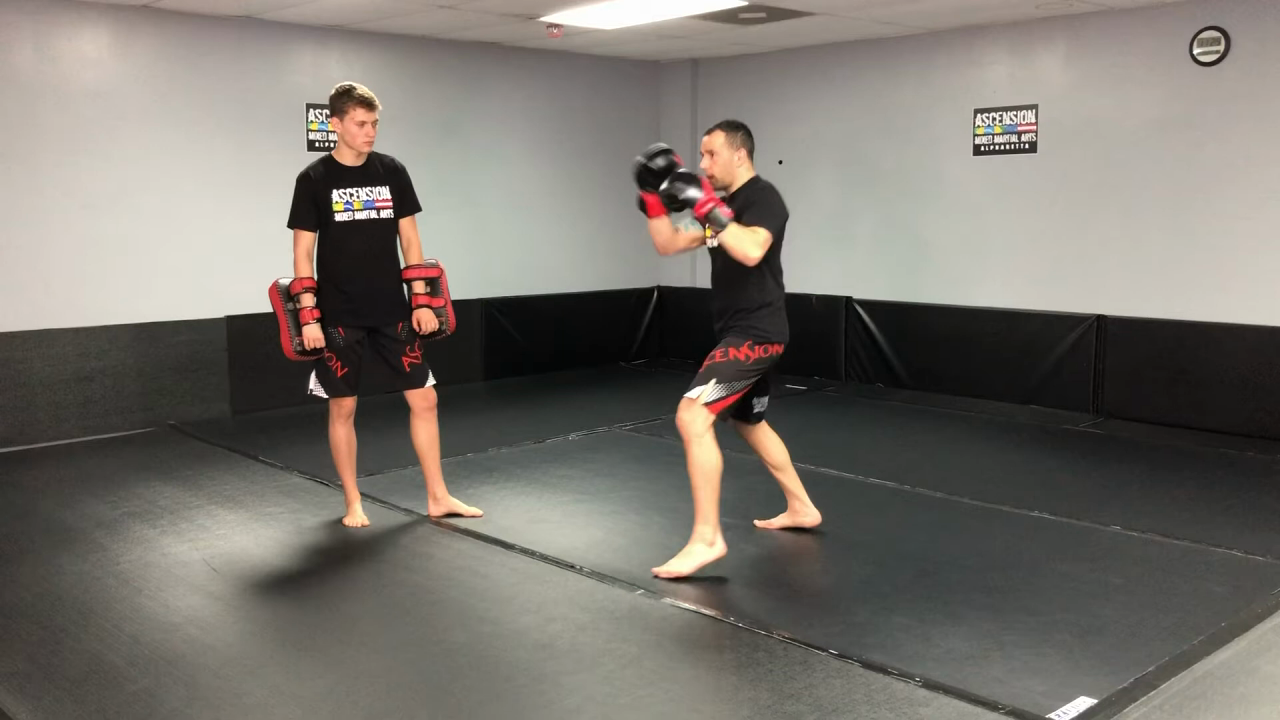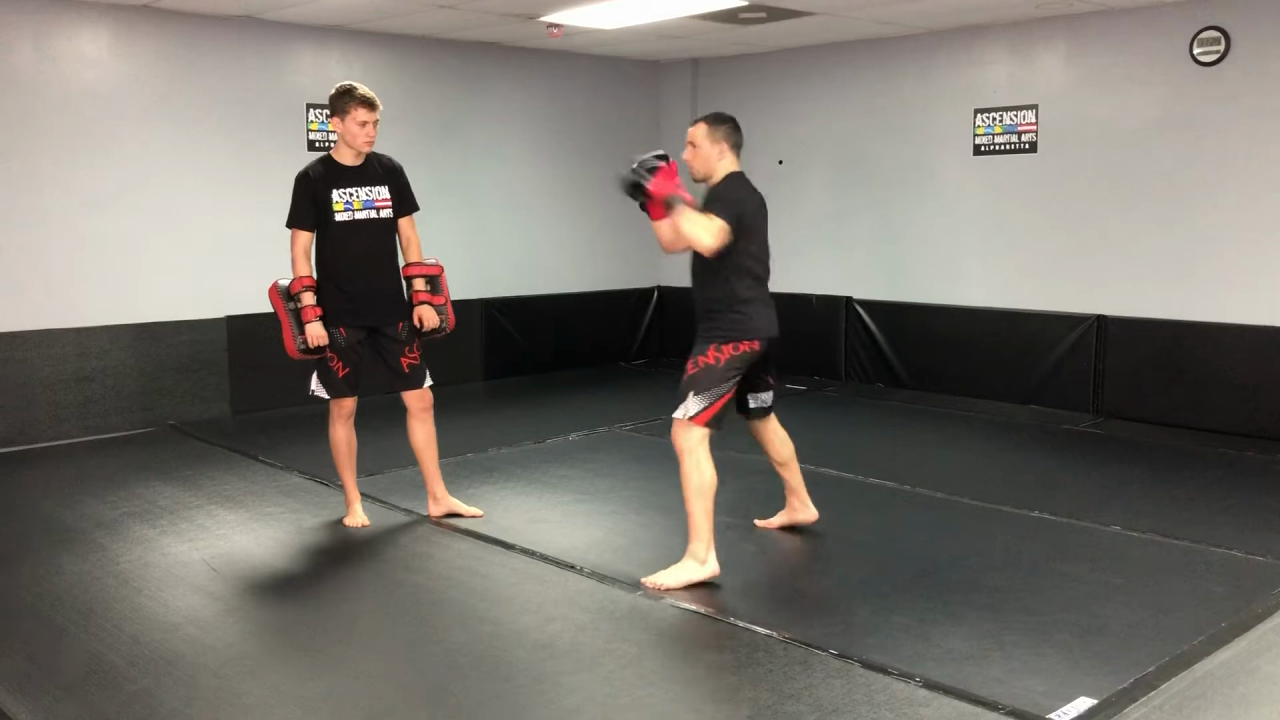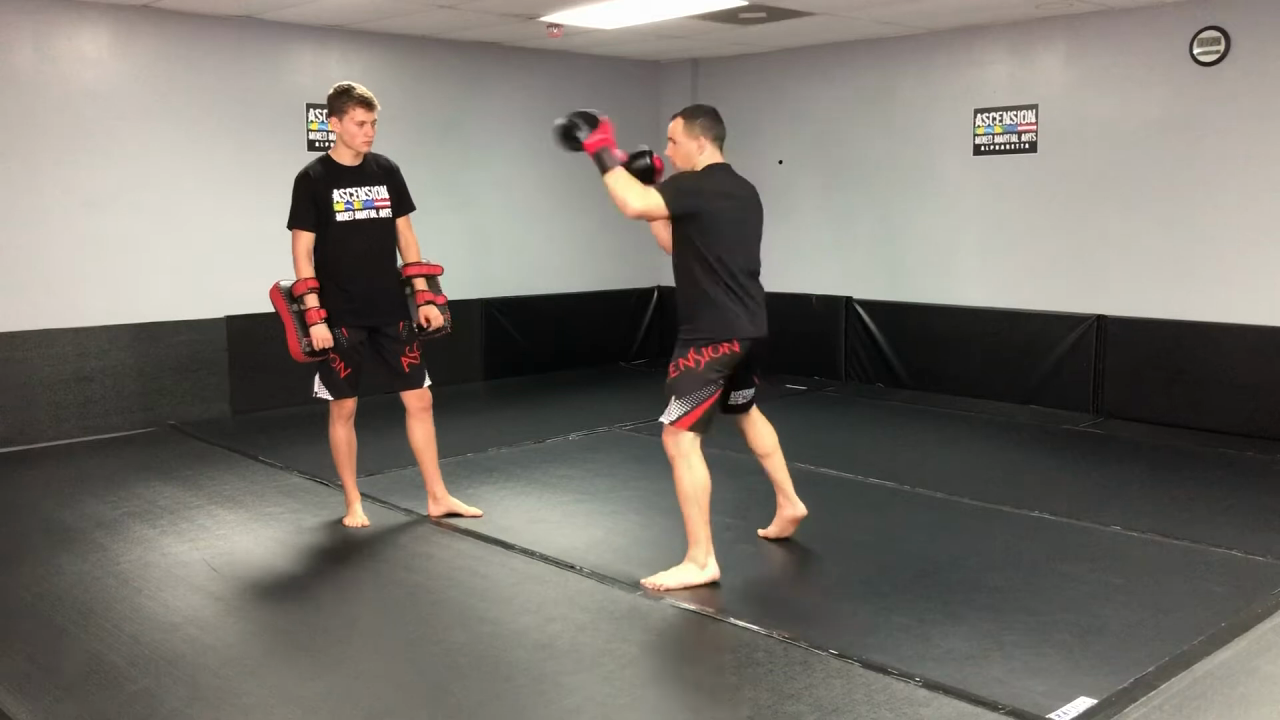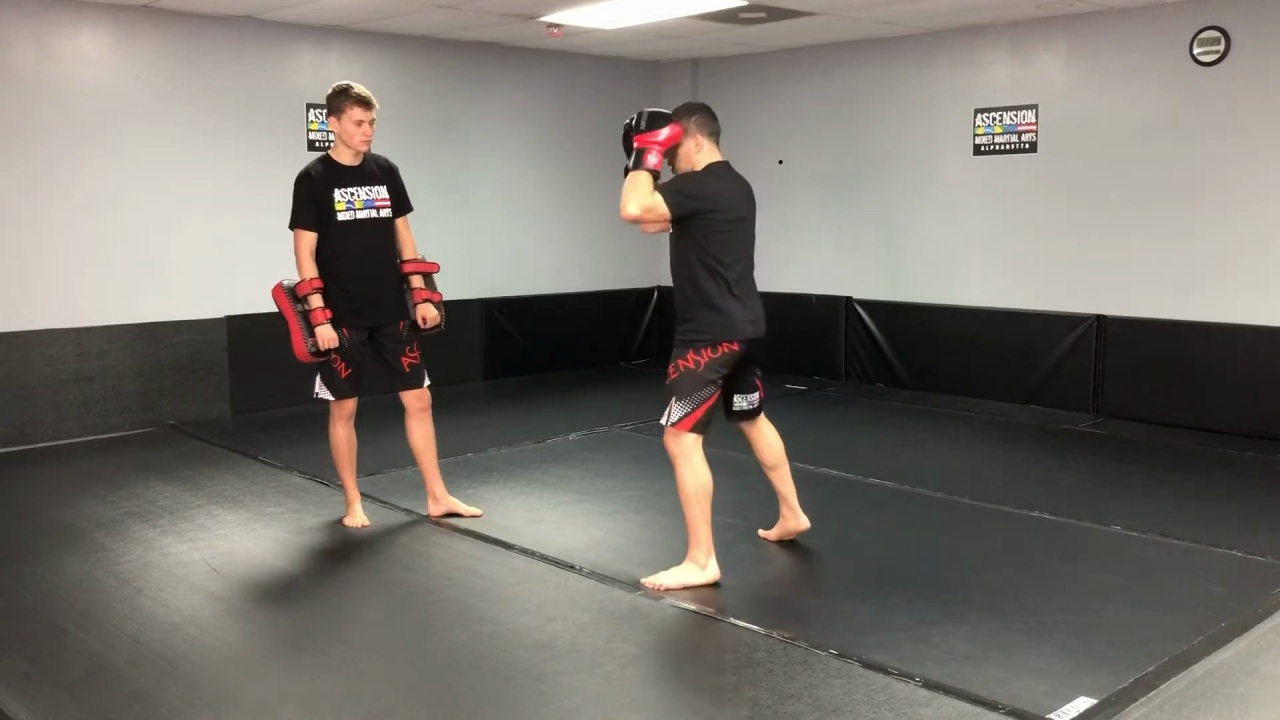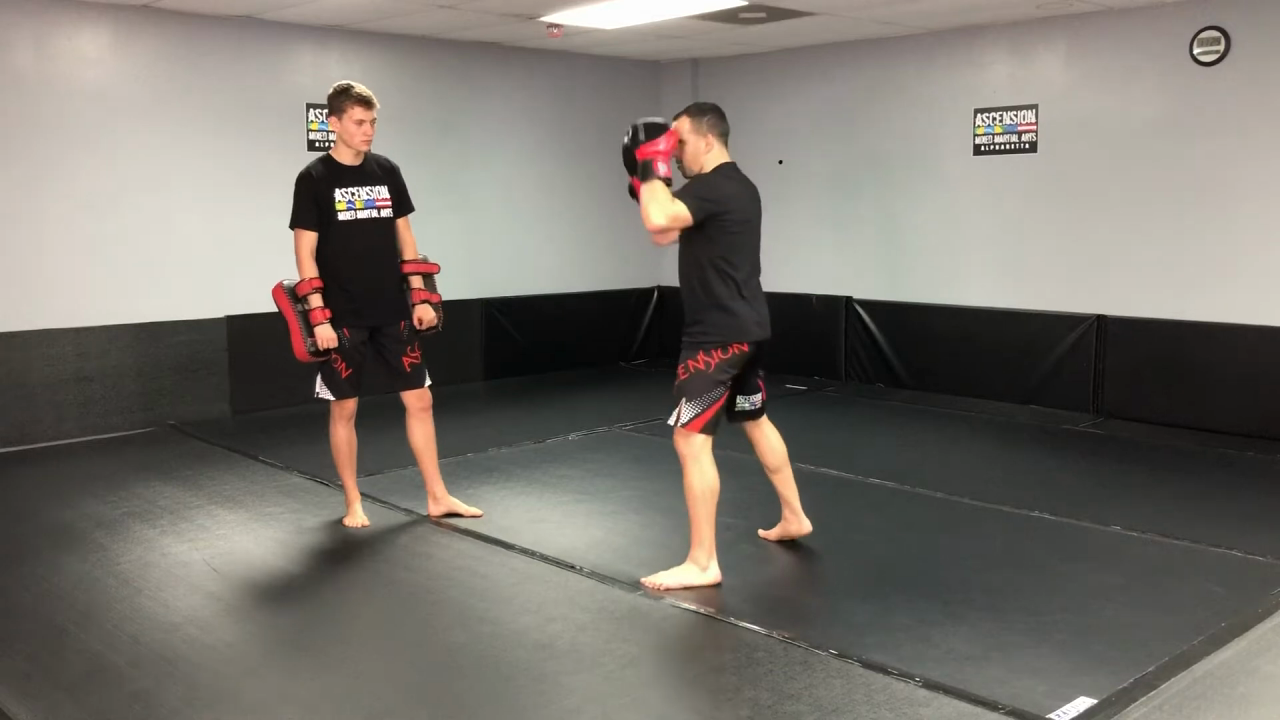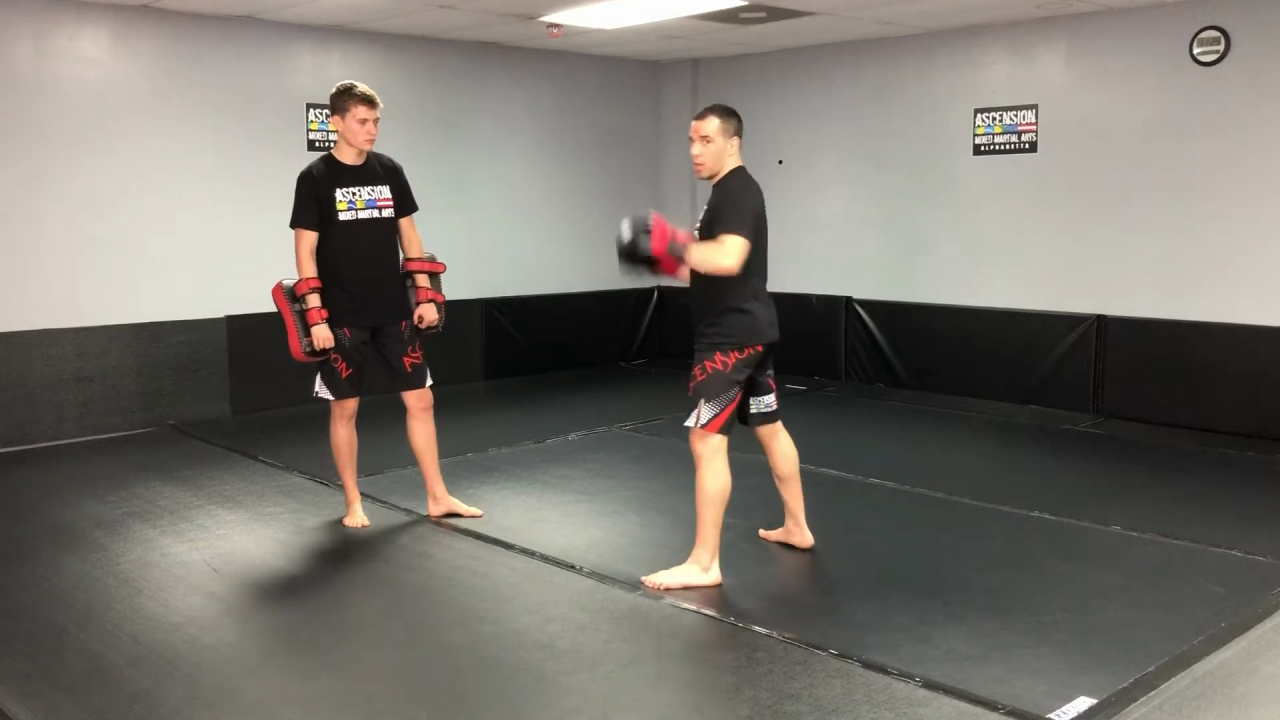
dt=0.2s
person 1, frame 1
left shoulder: (763, 198)
right shoulder: (725, 203)
left elbow: (750, 251)
right elbow: (667, 245)
left wrist: (709, 209)
right wrist: (653, 199)
left hip: (755, 333)
right hip: (750, 332)
left knee: (693, 416)
right knee: (751, 423)
left ankle: (707, 538)
right ankle: (801, 509)
person 1, frame 2
left shoulder: (732, 194)
right shoulder: (731, 196)
left elbow: (706, 241)
right elbow: (674, 242)
left wrist: (673, 194)
right wrist: (658, 202)
left hip: (731, 334)
right hip: (755, 329)
left knee: (688, 431)
right knee: (761, 418)
left ankle: (701, 557)
right ankle: (799, 506)
person 1, frame 3
left shoulder: (697, 186)
right shoulder: (744, 192)
left elbow: (634, 205)
left wrist: (604, 152)
right wrist: (652, 205)
left hip: (713, 334)
right hip: (747, 325)
left knee: (679, 438)
right knee: (746, 413)
left ankle: (701, 561)
right ankle: (787, 505)
person 1, frame 4
left shoulder: (699, 185)
right shoulder: (734, 185)
left elbow: (633, 210)
right elbow: (655, 220)
left wrist: (647, 154)
right wrist: (645, 164)
left hip: (710, 333)
right hip: (744, 325)
left knee: (681, 438)
right knee: (753, 419)
left ankle: (701, 561)
right ankle: (791, 514)
person 1, frame 5
left shoulder: (712, 186)
right shoulder: (734, 185)
left elbow: (657, 220)
right elbow: (664, 229)
left wrist: (652, 166)
right wrist: (647, 179)
left hip: (718, 334)
right hip: (747, 326)
left knee: (690, 439)
right knee: (755, 421)
left ankle: (702, 563)
right ankle: (794, 517)
person 1, frame 6
left shoulder: (735, 192)
right shoulder: (733, 191)
left elbow: (725, 260)
right elbow: (705, 264)
left wrist: (668, 242)
right wrist: (665, 255)
left hip: (732, 337)
right hip: (752, 331)
left knee: (706, 441)
right knee: (769, 427)
left ankle: (704, 563)
right ankle: (796, 527)
person 2, frame 1
left shoulder: (392, 171)
right shoulder: (315, 179)
left elbow: (410, 239)
right elbow: (303, 252)
left wrist: (422, 300)
right wrist: (309, 314)
left hip: (392, 310)
right hip: (340, 315)
left knee: (424, 398)
right knee: (342, 407)
left ankle: (437, 496)
right ankle: (353, 503)
person 2, frame 2
left shoulder: (390, 170)
right shoulder: (314, 179)
left elbow: (409, 238)
right elbow: (301, 251)
left wrist: (422, 297)
right wrist: (310, 313)
left hip: (392, 310)
right hip: (340, 316)
left knee: (421, 399)
right knee: (343, 408)
left ankle: (437, 497)
right ankle: (353, 503)
person 2, frame 3
left shoulder: (387, 170)
right shoulder: (313, 179)
left elbow: (406, 237)
right elbow: (303, 253)
left wrist: (424, 296)
right wrist: (315, 315)
left hip: (392, 311)
right hip: (341, 317)
left knee: (419, 399)
right knee: (343, 409)
left ankle: (438, 497)
right ankle: (353, 503)
person 2, frame 4
left shoulder: (385, 170)
right shoulder: (313, 179)
right elbow: (305, 253)
left wrist: (421, 295)
right wrist: (320, 316)
left hip: (391, 311)
right hip: (342, 316)
left knee: (419, 399)
right knee: (343, 409)
left ankle: (437, 496)
right ankle: (353, 503)
person 2, frame 5
left shoulder: (386, 170)
right shoulder: (314, 179)
right elbow: (306, 253)
left wrist: (420, 296)
right wrist: (319, 315)
left hip: (393, 311)
right hip: (343, 316)
left knee: (420, 399)
right knee: (344, 408)
left ankle: (437, 496)
right ankle: (353, 503)
person 2, frame 6
left shoulder: (389, 170)
right shoulder: (316, 178)
left elbow: (408, 236)
right elbow: (305, 252)
left wrist: (425, 295)
right wrist: (316, 315)
left hip: (394, 310)
right hip: (343, 316)
left knee: (420, 399)
right knee: (345, 408)
left ankle: (437, 496)
right ankle: (353, 503)
